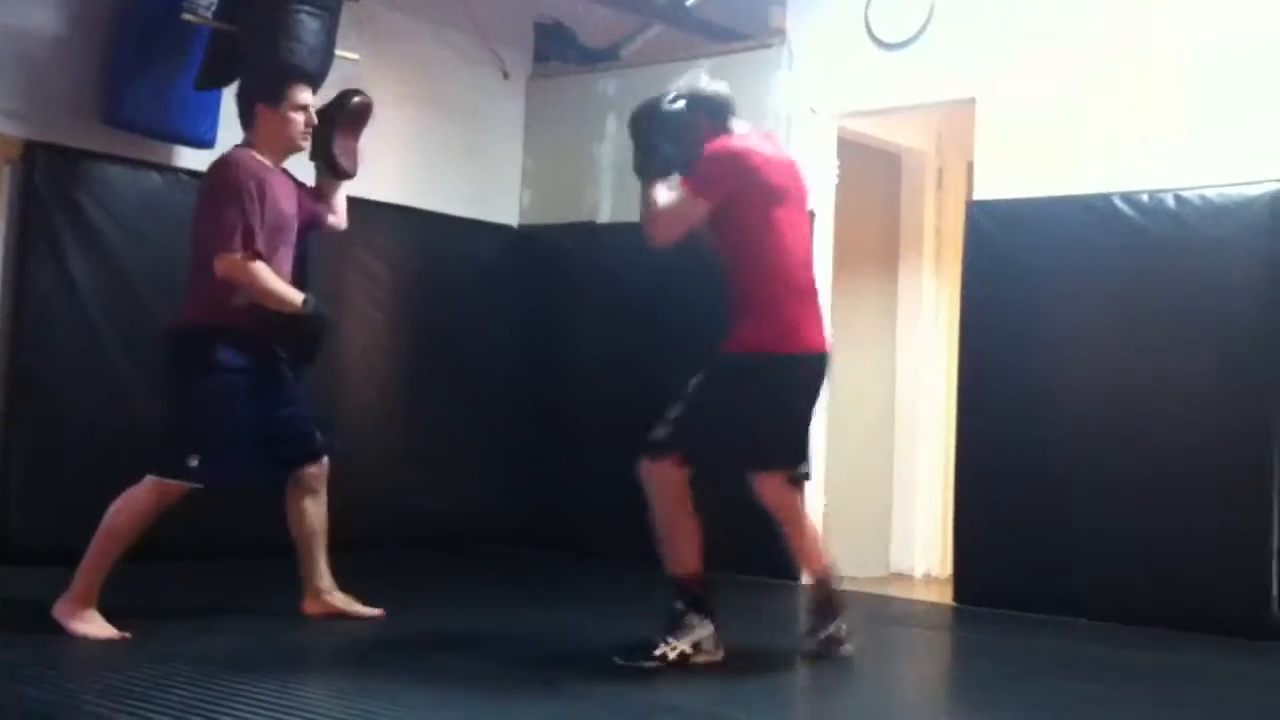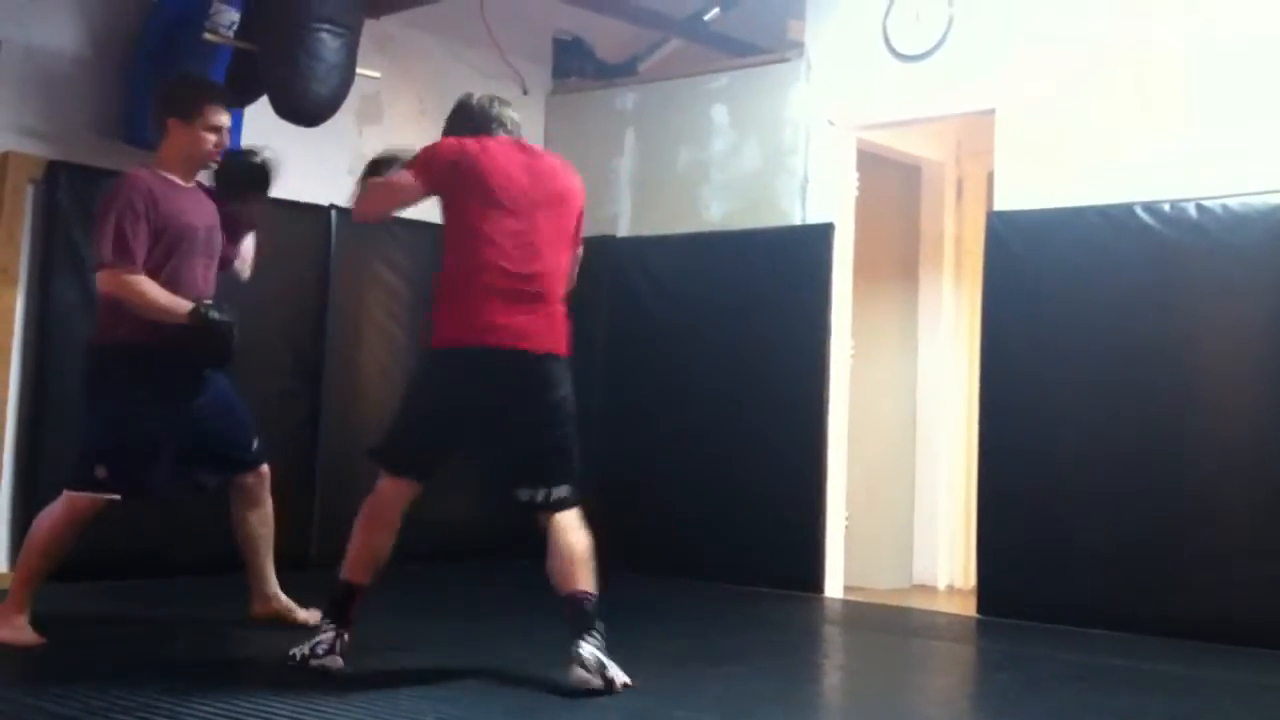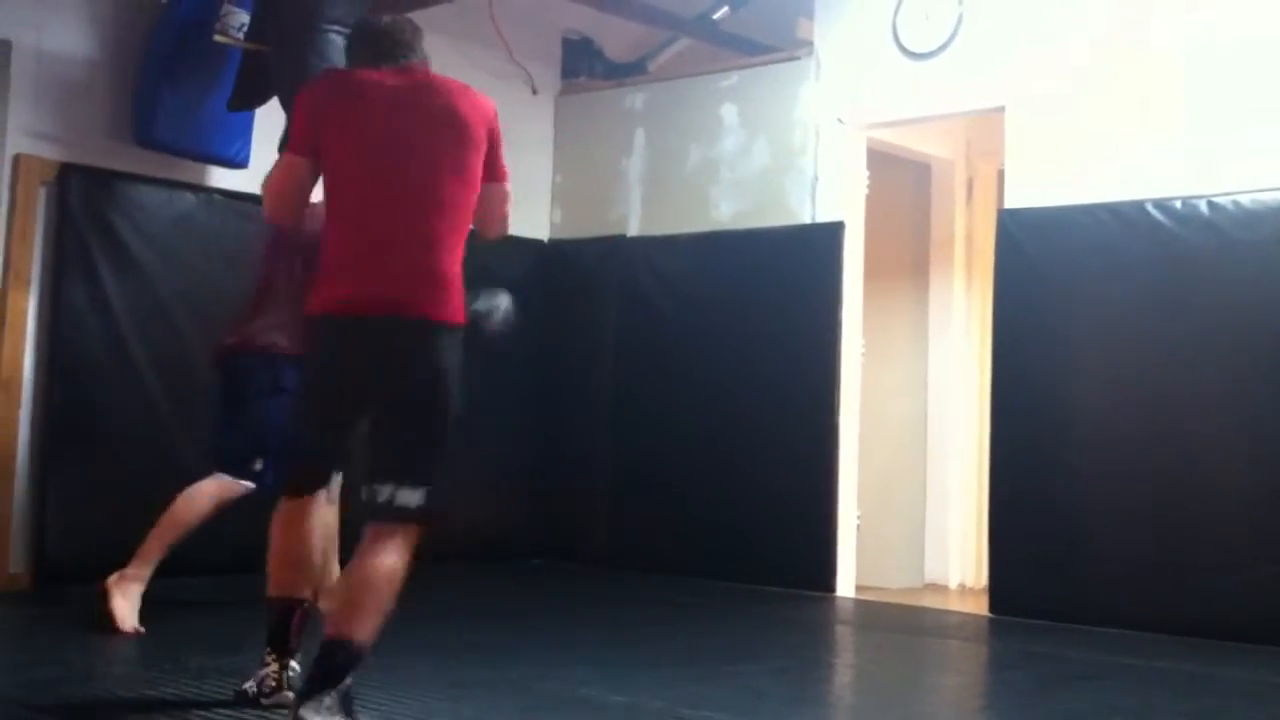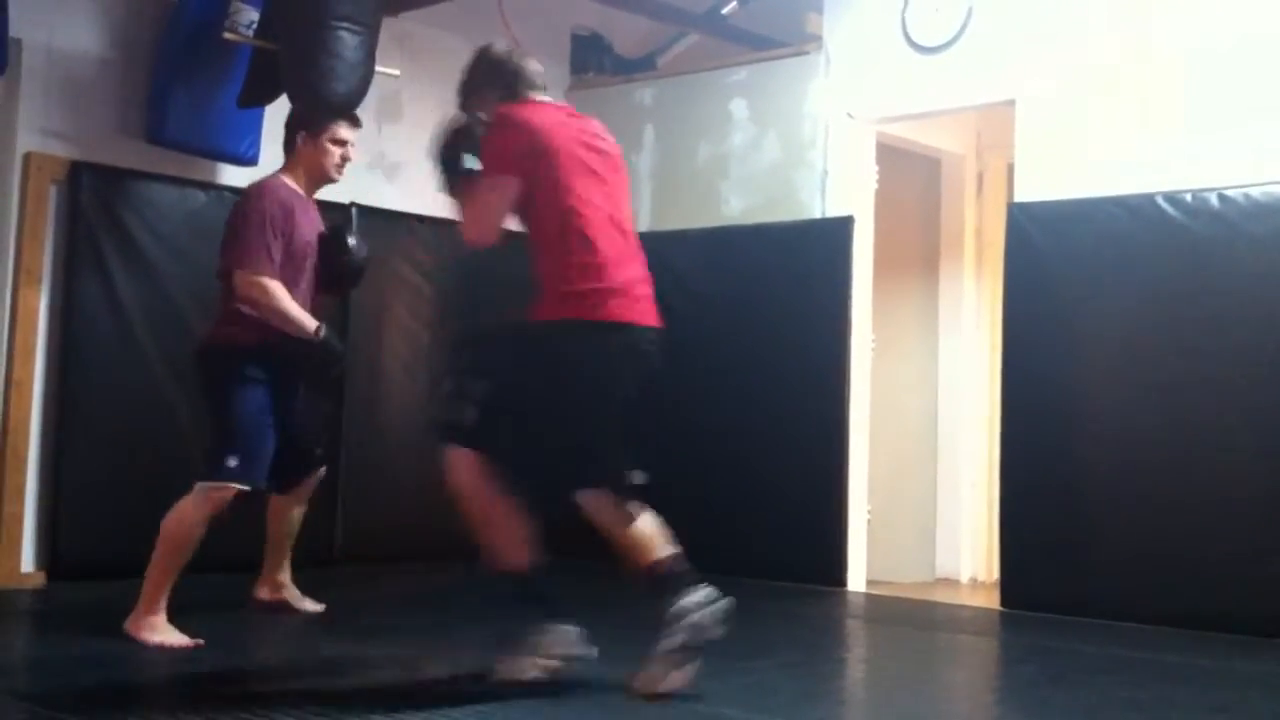
dt=1s
person 1, frame 1
left shoulder: (724, 155)
right shoulder: (776, 157)
left elbow: (660, 229)
left wrist: (654, 170)
right wrist: (678, 168)
left hip: (761, 350)
right hip: (804, 350)
left knee: (661, 468)
right knee: (777, 487)
left ankle: (694, 626)
right ankle: (829, 617)
person 1, frame 2
left shoulder: (457, 154)
right shoulder: (567, 179)
left elbow: (368, 208)
left wrist: (383, 179)
left hip: (466, 350)
right hip: (542, 355)
left knee: (395, 486)
right knee: (562, 511)
left ankle: (334, 629)
right ankle: (588, 643)
person 1, frame 3
left shoulder: (326, 93)
right shoulder: (473, 106)
left elbow: (278, 208)
right elbow: (493, 224)
left hip: (338, 316)
right hip: (427, 323)
left knee: (301, 487)
right knee: (395, 523)
left ankle: (281, 663)
person 1, frame 4
left shoulder: (514, 126)
right shoulder: (597, 133)
left elbow: (480, 229)
left wrist: (458, 173)
left hip: (573, 321)
right hip: (634, 325)
left knee: (467, 460)
right knee: (599, 492)
left ankle: (547, 622)
right ankle: (684, 594)
person 2, frame 1
left shoulder: (280, 182)
right shoulder: (240, 171)
left elbow: (333, 219)
right elbow: (233, 264)
right wrist: (302, 306)
left hip: (259, 352)
right hip: (216, 348)
left knee: (310, 465)
right knee: (173, 479)
left ankle: (319, 590)
right ankle: (78, 600)
person 2, frame 2
left shoulder: (205, 197)
right shoulder: (136, 188)
left elbow: (237, 266)
right elbow: (113, 279)
left wrist: (247, 215)
right wrist: (194, 315)
left hip: (195, 367)
right hip: (135, 367)
left knee: (253, 473)
right knee: (89, 494)
left ankle: (267, 595)
person 2, frame 3
left shoulder: (299, 224)
right shoulder: (328, 226)
left hip: (276, 363)
right hip: (270, 365)
right knee: (237, 478)
left ankle: (330, 590)
right ankle: (131, 581)
person 2, frame 4
left shoulder: (309, 208)
right shoulder: (267, 197)
right elbow: (252, 284)
right wrist: (317, 333)
left hip: (280, 363)
right hip: (243, 361)
left knee: (304, 474)
right knee: (224, 485)
left ankle: (275, 580)
right ankle: (148, 612)
